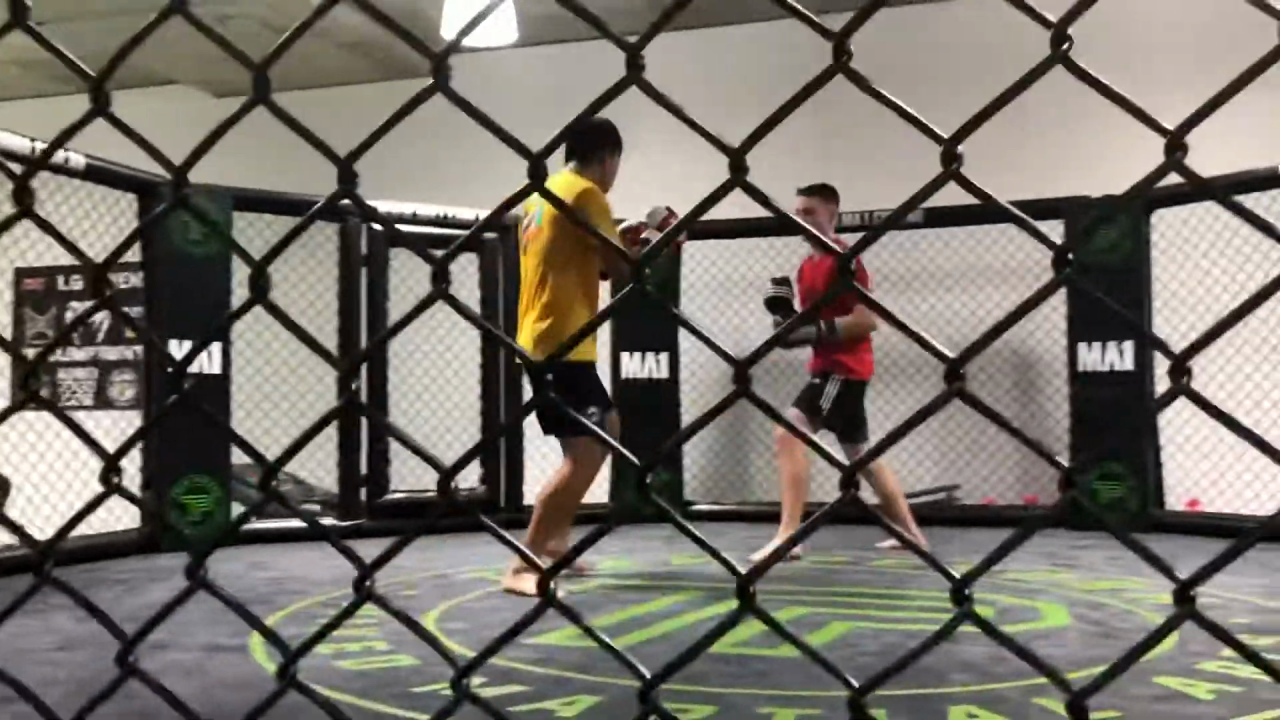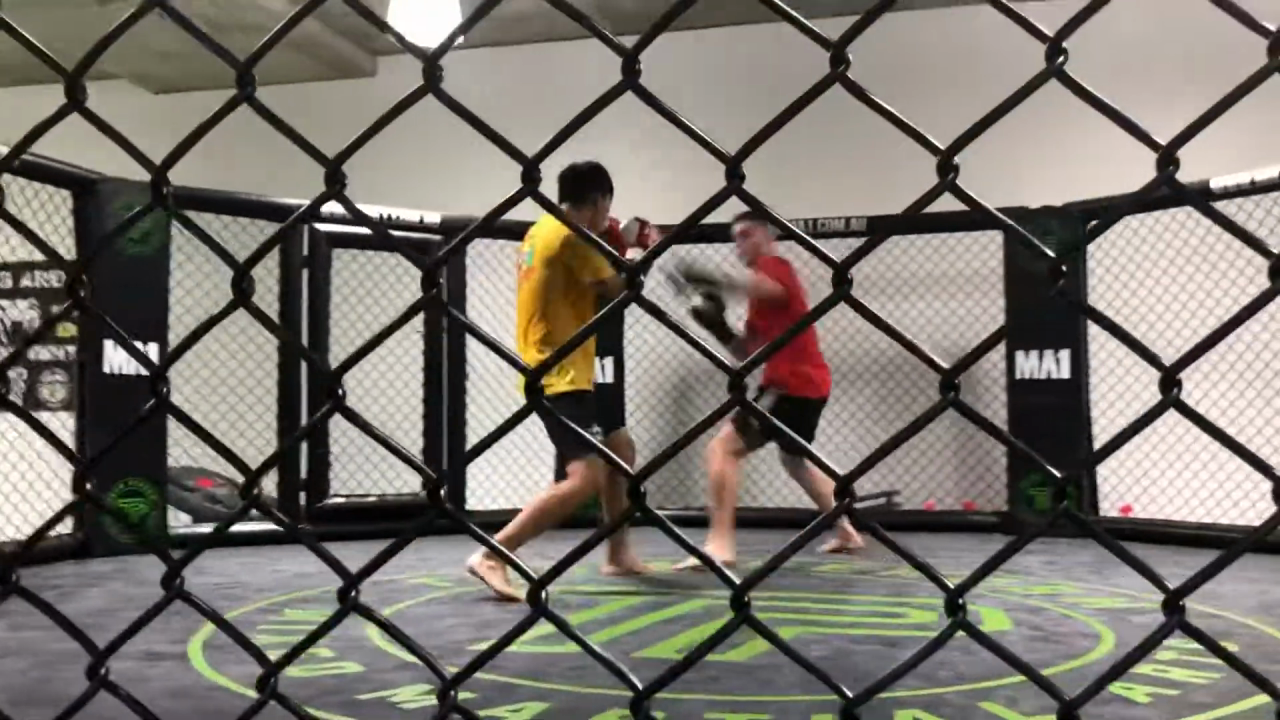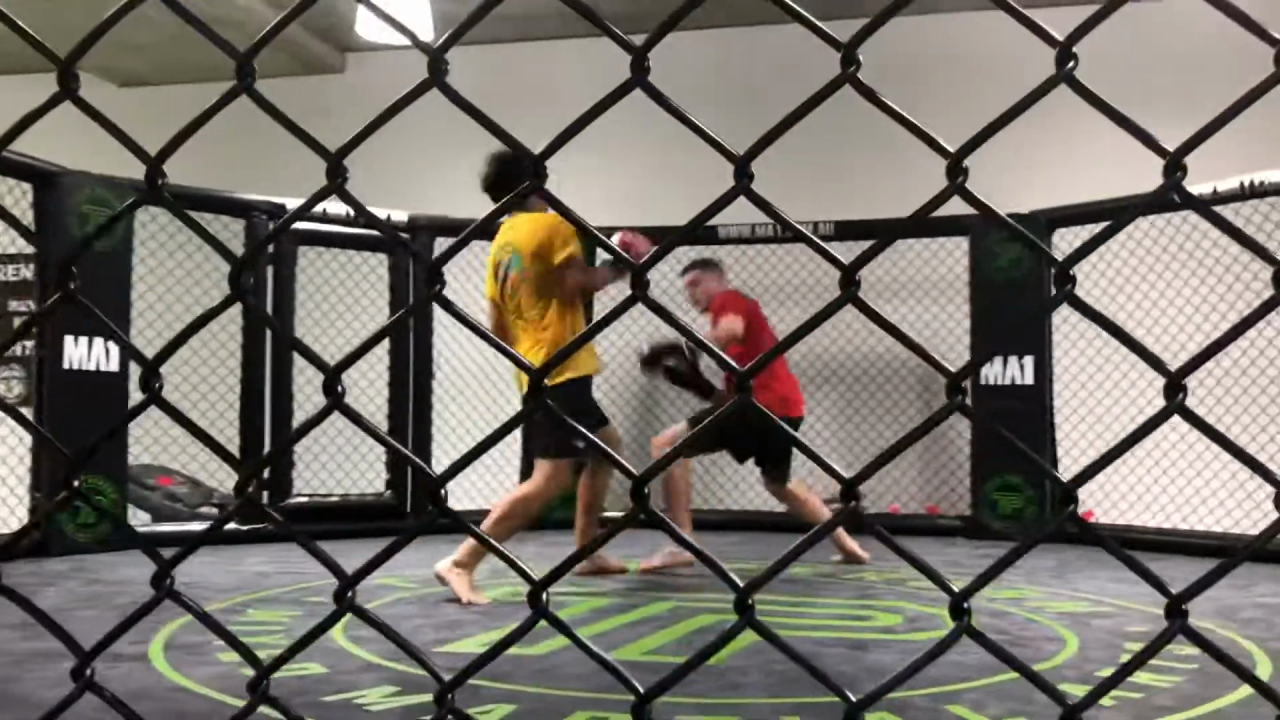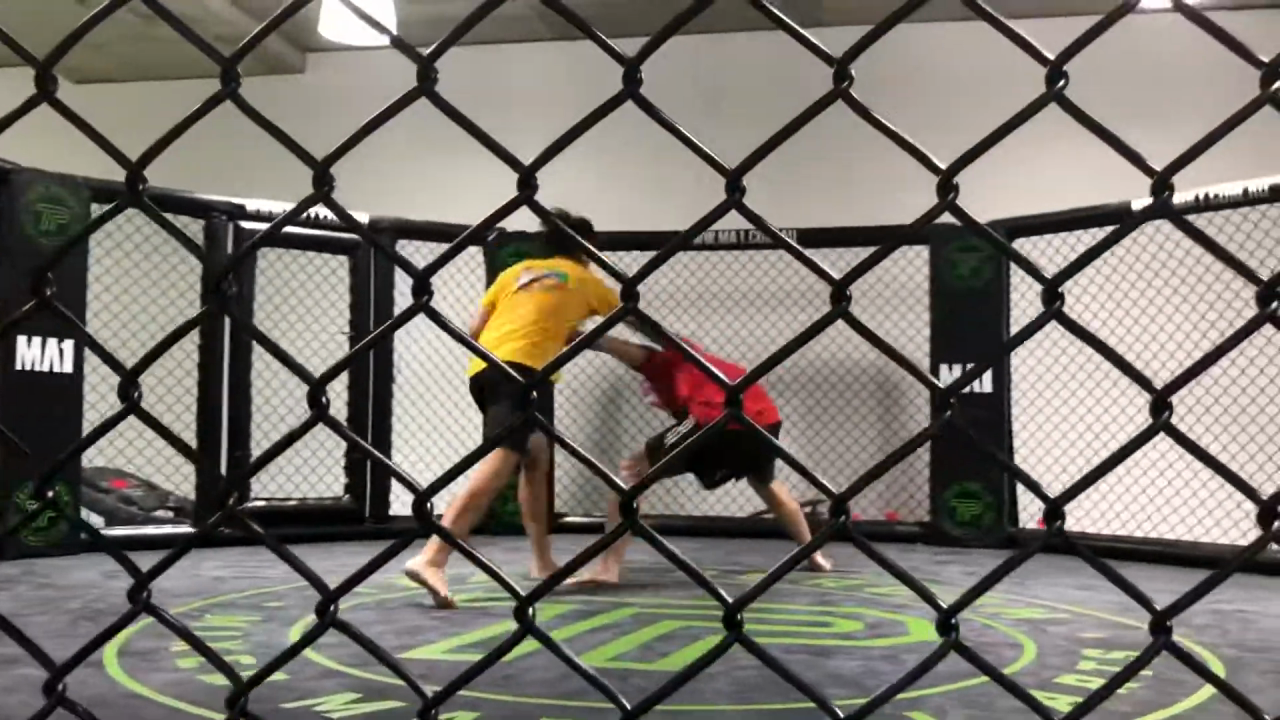
dt=0.3s
person 1, frame 1
left shoulder: (542, 195)
right shoulder: (585, 193)
right elbow: (619, 268)
left wrist: (619, 250)
left hip: (543, 342)
right hip: (561, 346)
left knee: (605, 430)
right knee: (582, 457)
left ankle: (555, 543)
right ankle: (520, 567)
person 1, frame 2
left shoulder: (539, 231)
right shoulder: (572, 234)
right elbow: (612, 293)
left wrist: (603, 257)
left hip: (565, 373)
right hip: (562, 376)
right knee: (585, 479)
left ankle: (618, 554)
right ankle: (490, 556)
person 1, frame 3
left shoulder: (500, 245)
right shoulder: (549, 224)
left elbow: (495, 324)
right elbow: (579, 281)
right wrist: (621, 265)
left hip: (534, 369)
right hip: (562, 372)
left knee: (606, 444)
right knee: (550, 479)
left ankle: (587, 553)
right ankle: (459, 563)
person 1, frame 4
left shoulder: (514, 271)
right shoulder: (587, 281)
left elbow: (474, 330)
left hip: (487, 368)
right hip: (521, 368)
left knee: (537, 456)
right knee: (499, 464)
left ankle: (542, 559)
right ankle: (429, 560)
person 2, frame 1
left shoulder: (842, 261)
right shoulder: (807, 266)
left elbow: (866, 321)
right elbow: (807, 320)
left wrist: (814, 328)
right wrist: (785, 308)
left hip: (844, 368)
right hip: (829, 368)
left knee: (788, 436)
right knee: (856, 452)
left ankle: (787, 537)
right ankle: (910, 531)
person 2, frame 2
left shoulder: (777, 270)
right shoulder: (755, 282)
left elbow: (761, 287)
right elbow: (748, 350)
left wrist: (709, 278)
right wrist: (718, 326)
left hip: (793, 384)
right hip: (811, 384)
left knee: (722, 449)
right knee: (796, 461)
left ankle: (719, 545)
right ankle: (847, 533)
person 2, frame 3
left shoulder: (732, 300)
right shoulder: (737, 311)
left elbow: (731, 332)
right elbow: (730, 395)
left wrist: (681, 352)
right wrist: (696, 383)
left hip: (758, 404)
right hip: (787, 409)
left knee: (664, 446)
right knee: (779, 485)
left ankle: (681, 546)
right ankle: (847, 545)
person 2, frame 4
left shoulder: (661, 362)
left hip: (719, 417)
right hip: (765, 415)
left knee: (632, 471)
right knee: (765, 484)
left ankle: (609, 567)
right ankle: (813, 555)
